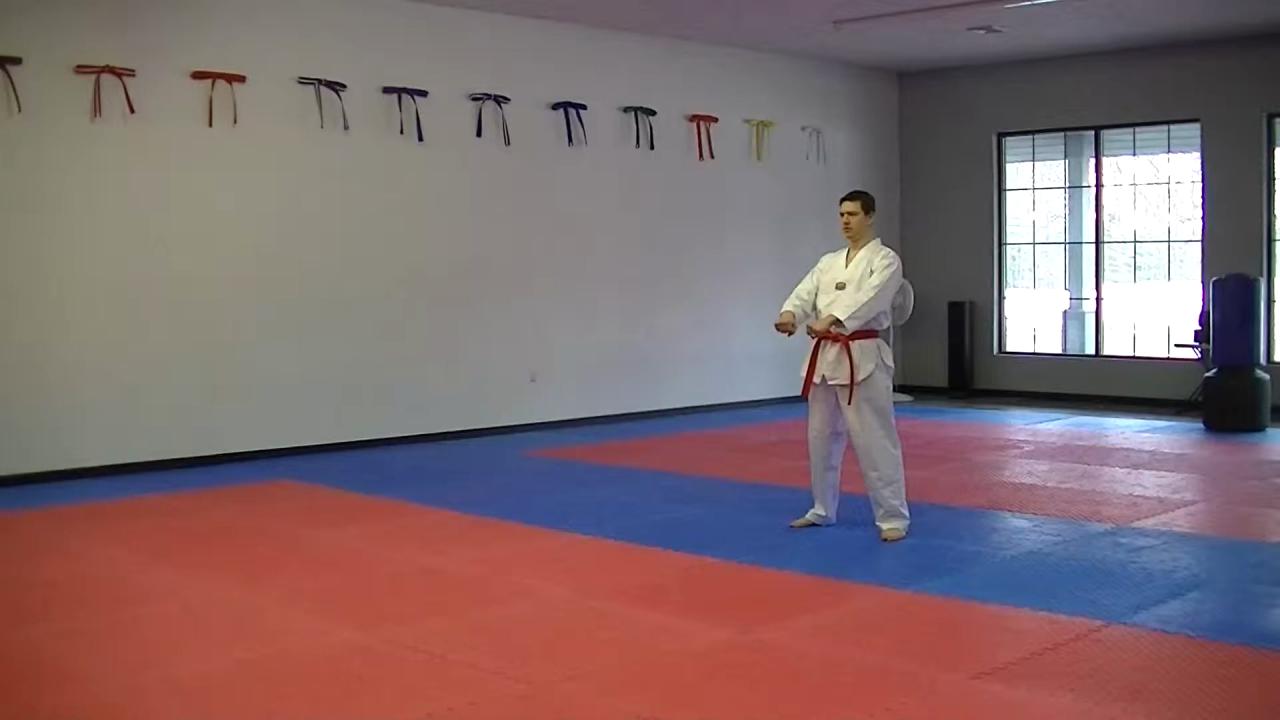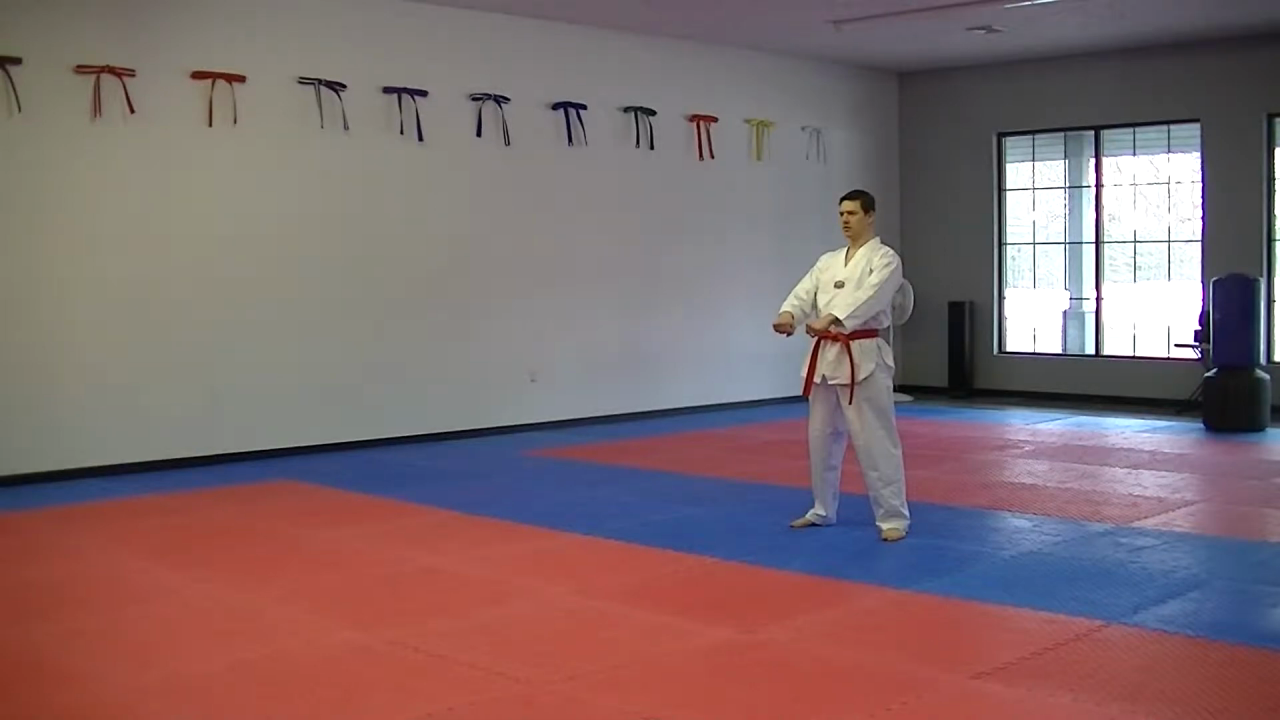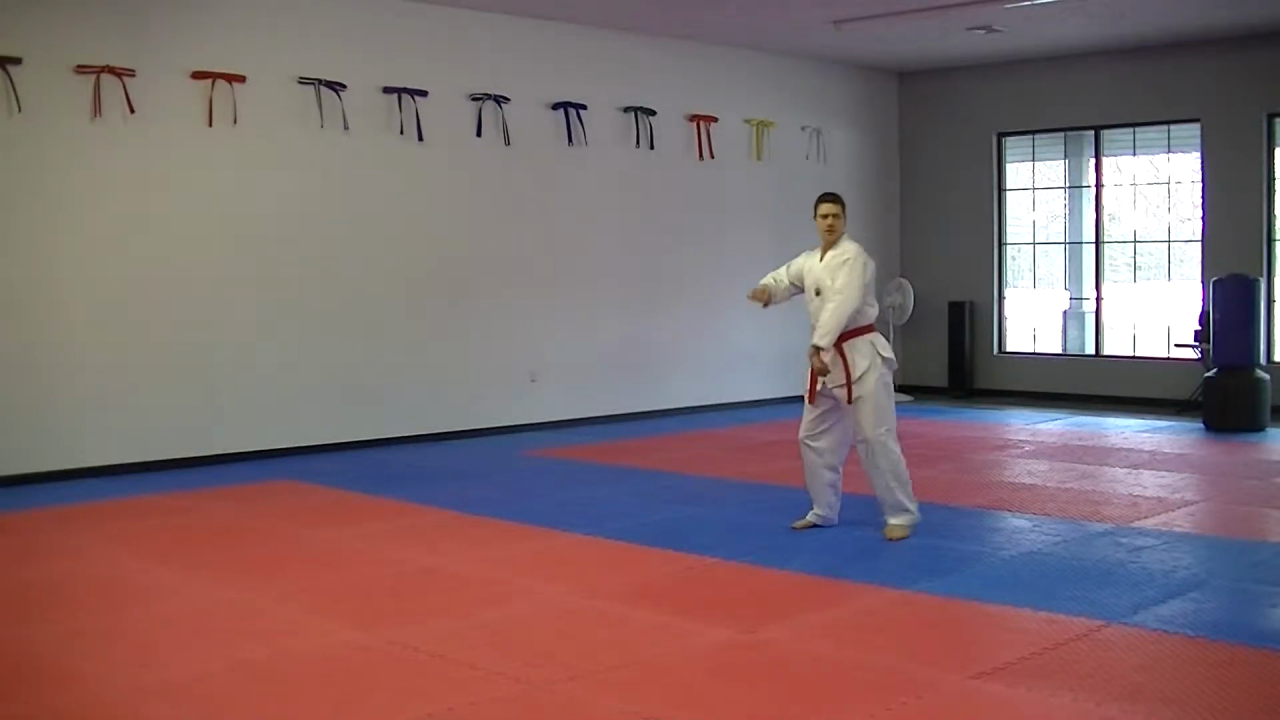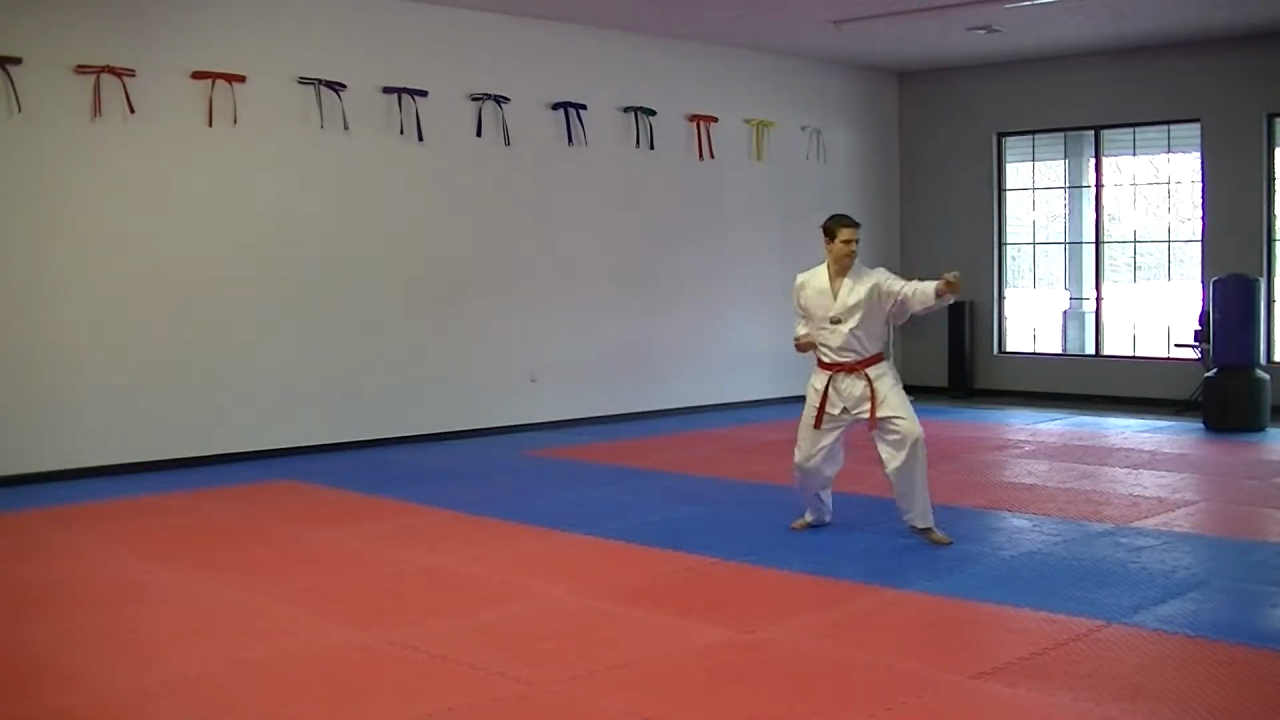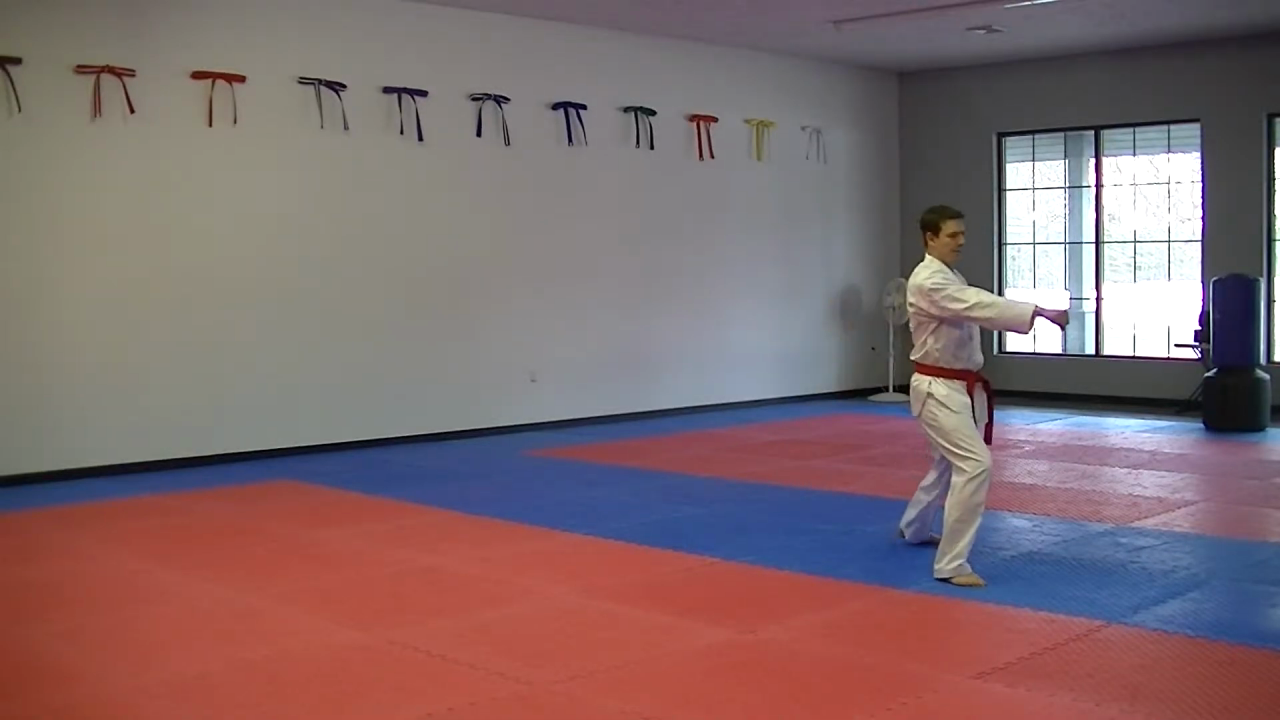
dt=1s
person 1, frame 1
left shoulder: (885, 260)
right shoulder: (828, 262)
left elbow: (868, 298)
right elbow: (805, 292)
left wrist: (830, 320)
right wrist: (789, 313)
left hip: (863, 358)
right hip: (825, 358)
left knee: (875, 439)
right knee: (821, 436)
left ankle: (893, 517)
right ankle: (822, 510)
person 1, frame 2
left shoulder: (885, 259)
right shoulder: (828, 261)
left elbow: (867, 297)
right elbow: (805, 291)
left wrist: (829, 318)
right wrist: (788, 313)
left hip: (864, 357)
right hip: (826, 357)
left knee: (875, 439)
right knee: (822, 436)
left ankle: (893, 516)
right ankle: (823, 510)
person 1, frame 3
left shoulder: (852, 256)
right shoulder: (808, 261)
left elbow: (840, 304)
right elbow: (781, 280)
left wrist: (819, 348)
right wrist: (765, 290)
left hip: (861, 355)
right hip: (828, 358)
left knee: (875, 436)
right knee: (814, 438)
left ankle: (900, 514)
right ankle: (824, 511)
person 1, frame 4
left shoulder: (874, 280)
right shoulder: (805, 283)
left elbow: (910, 294)
left wrist: (941, 288)
right wrist: (803, 337)
left hip: (873, 377)
right hip: (828, 382)
left knee: (909, 436)
right knee: (809, 457)
left ankle: (921, 520)
right ankle: (817, 513)
person 1, frame 5
left shoulder: (948, 276)
right shoulder: (928, 282)
right elbow: (979, 306)
right wrist: (1041, 312)
left hip: (957, 387)
right hip: (939, 389)
left knee: (948, 465)
right knee: (975, 465)
left ankle: (914, 528)
right ankle: (951, 564)
